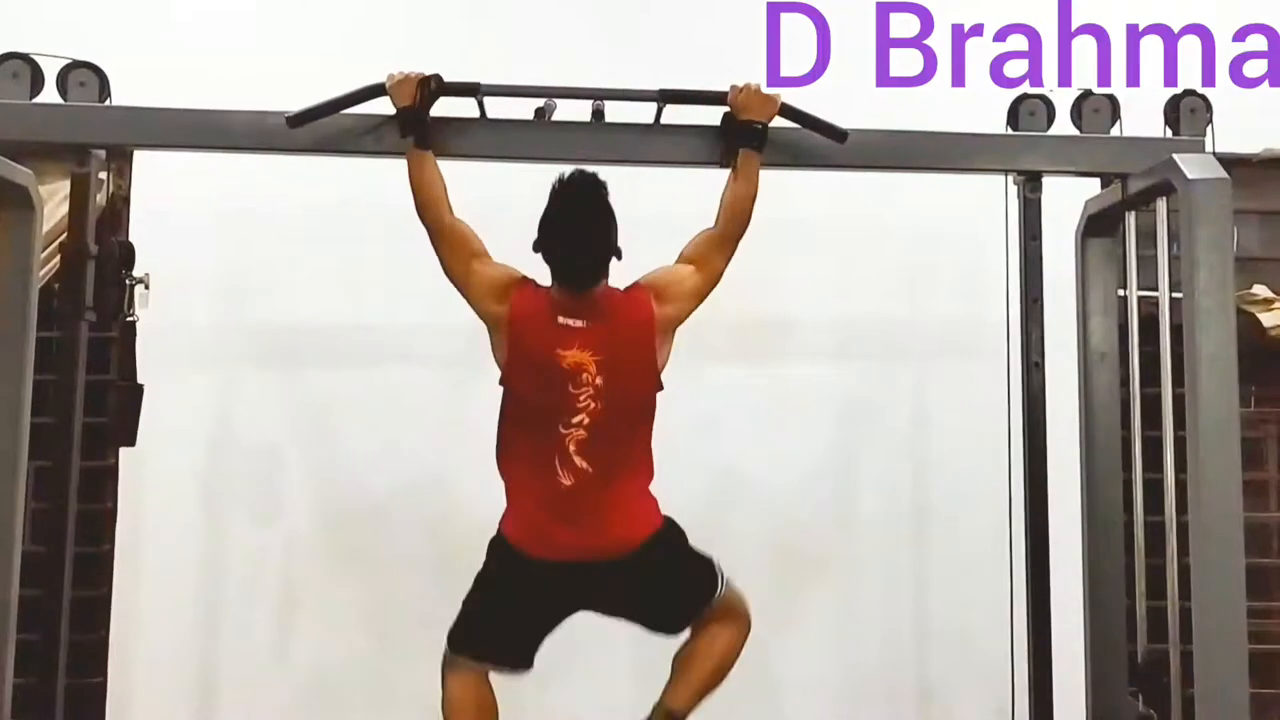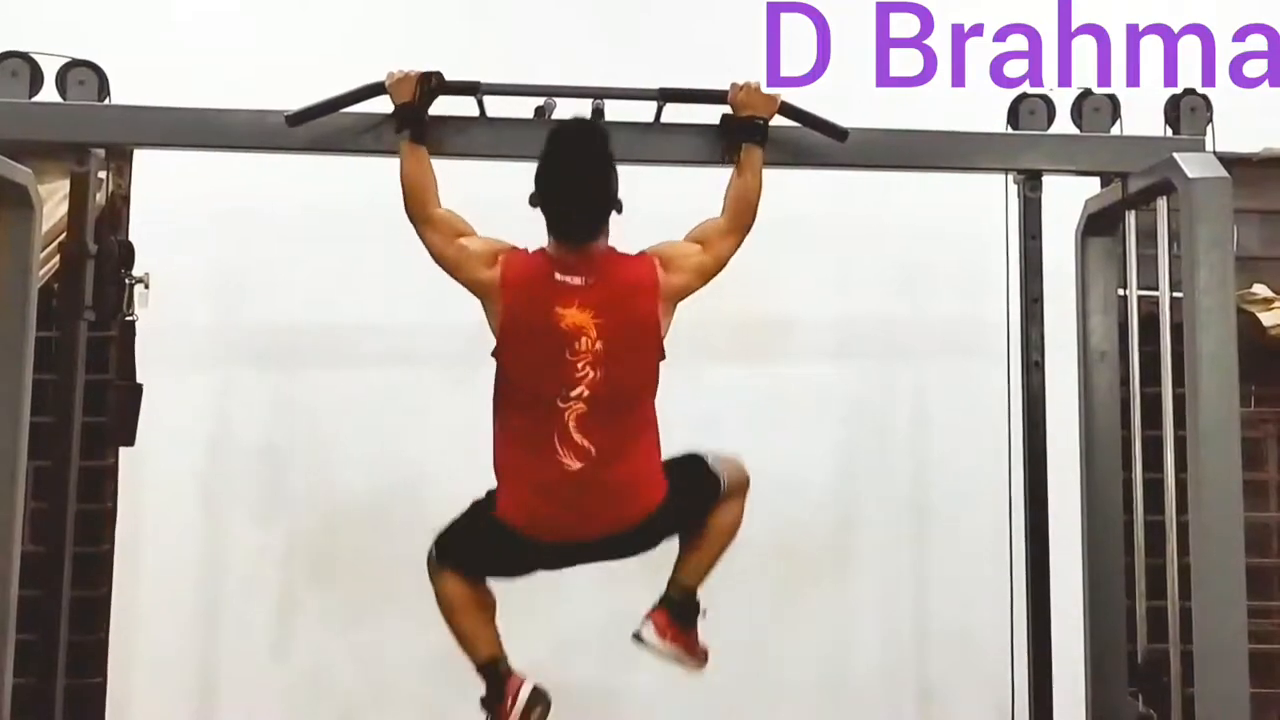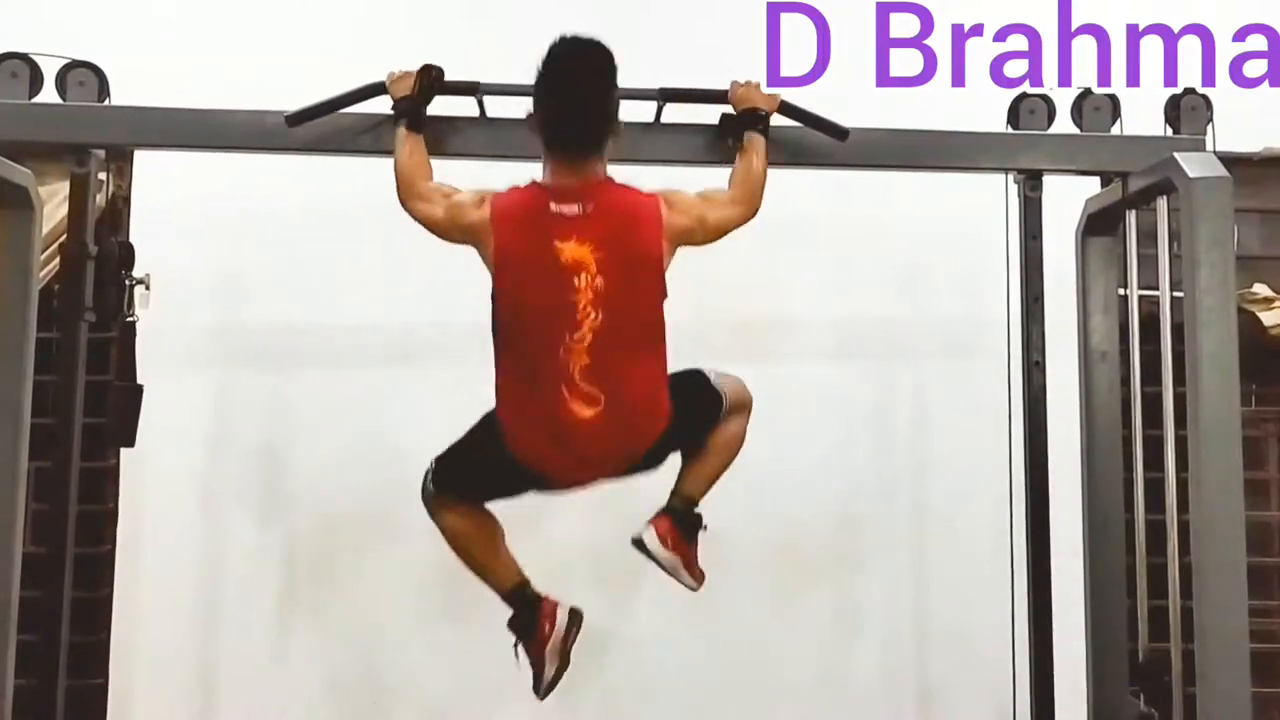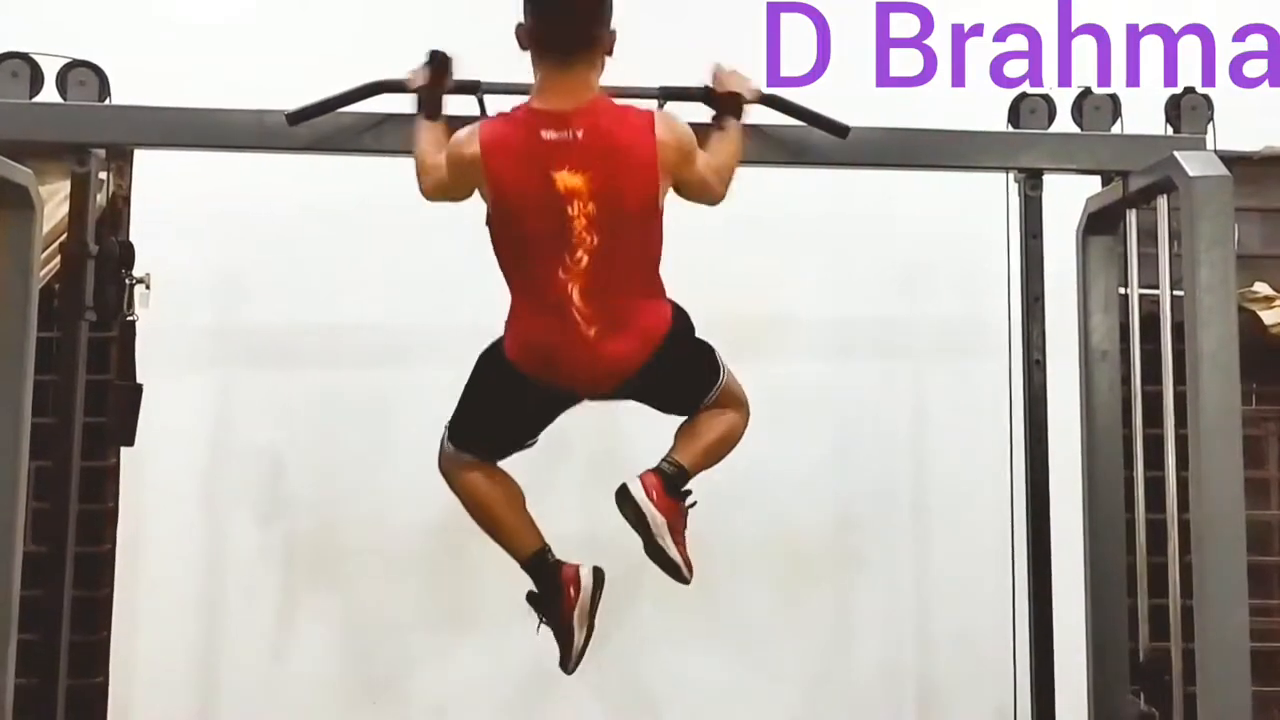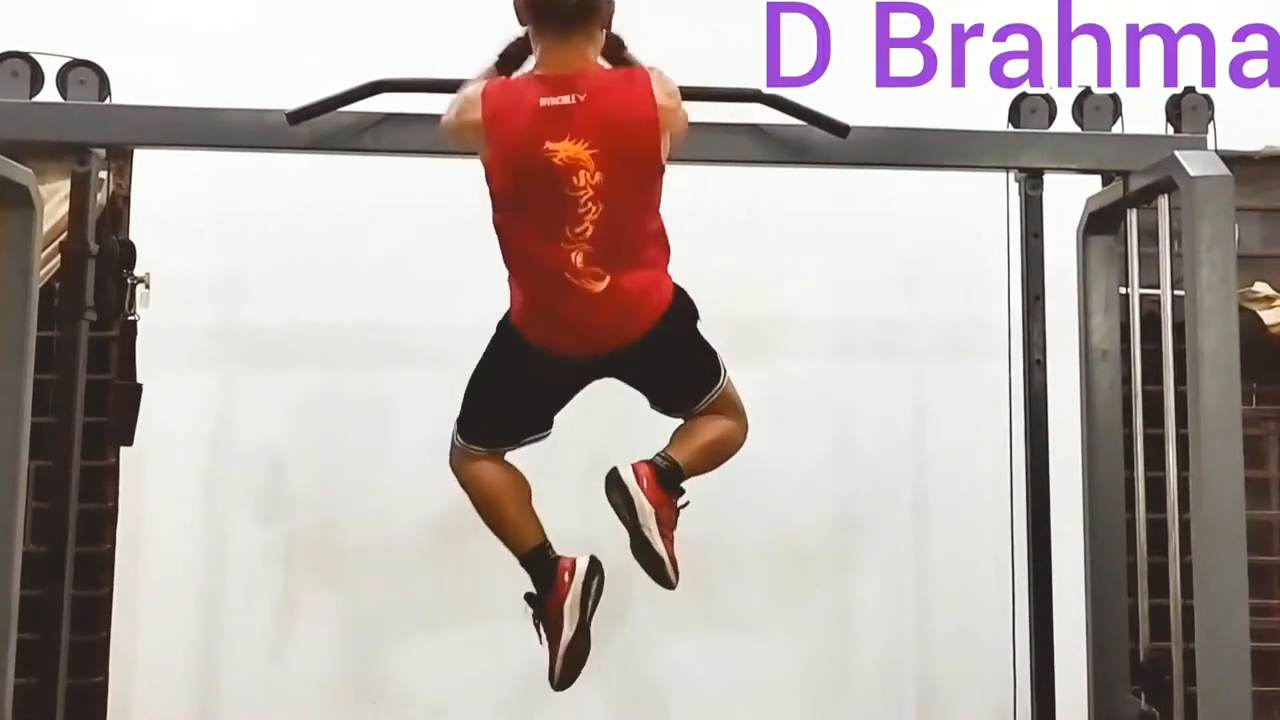
dt=0.1s
person 1, frame 1
left shoulder: (504, 306)
right shoulder: (652, 311)
left elbow: (438, 222)
right elbow: (727, 234)
left wrist: (415, 125)
right wrist: (752, 135)
left hip: (528, 555)
right hip: (631, 548)
right knee: (727, 619)
person 1, frame 2
left shoulder: (500, 278)
right shoulder: (656, 281)
left elbow: (426, 216)
right elbow: (733, 225)
left wrist: (413, 122)
right wrist: (753, 131)
left hip: (526, 525)
right hip: (633, 511)
left knee: (448, 563)
right knee: (730, 480)
right ankle: (675, 610)
person 1, frame 3
left shoulder: (495, 216)
right shoulder: (658, 215)
left elbow: (416, 199)
right elbow: (742, 205)
left wrist: (407, 115)
right wrist: (755, 124)
left hip: (530, 449)
right hip: (636, 427)
left knee: (443, 490)
right knee: (731, 402)
left ankle: (536, 611)
right ankle: (675, 521)
person 1, frame 4
left shoulder: (487, 147)
right shoulder: (654, 136)
left elbow: (433, 176)
right elbow: (715, 182)
left wrist: (427, 103)
right wrist: (732, 108)
left hip: (532, 359)
right hip: (641, 348)
left knee: (461, 459)
right knee: (729, 406)
left ankle: (554, 579)
right ankle: (665, 482)
person 1, frame 5
left shoulder: (491, 107)
right shoulder: (652, 99)
left elbow: (453, 125)
right elbow: (677, 141)
left wrist: (504, 68)
left hip: (540, 335)
right hip: (647, 324)
left knee: (473, 454)
right knee: (725, 416)
left ankle: (554, 582)
right ankle: (658, 479)
